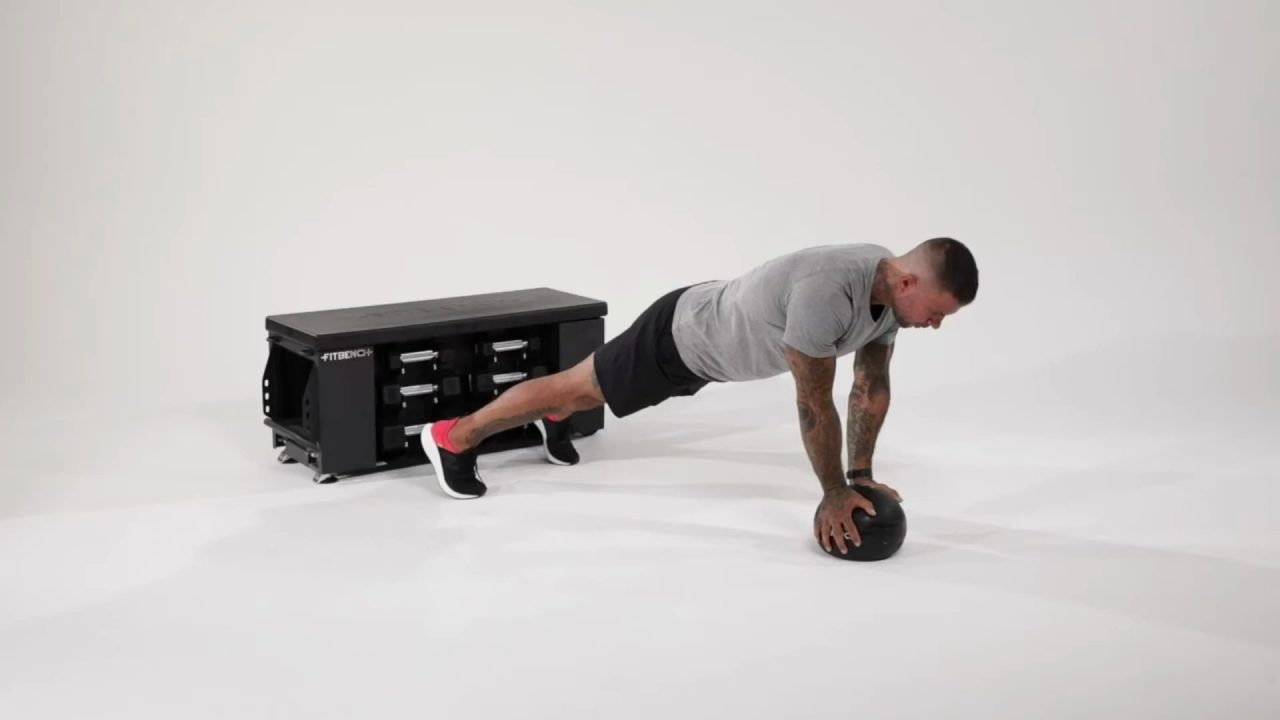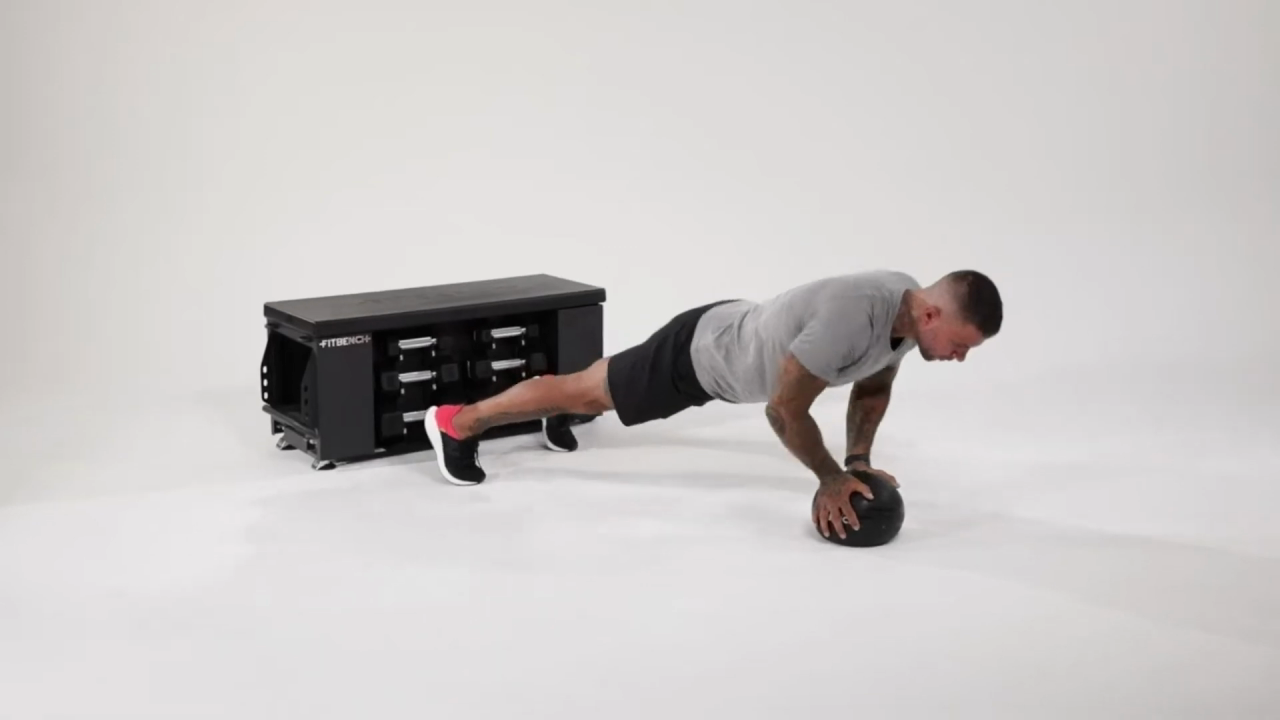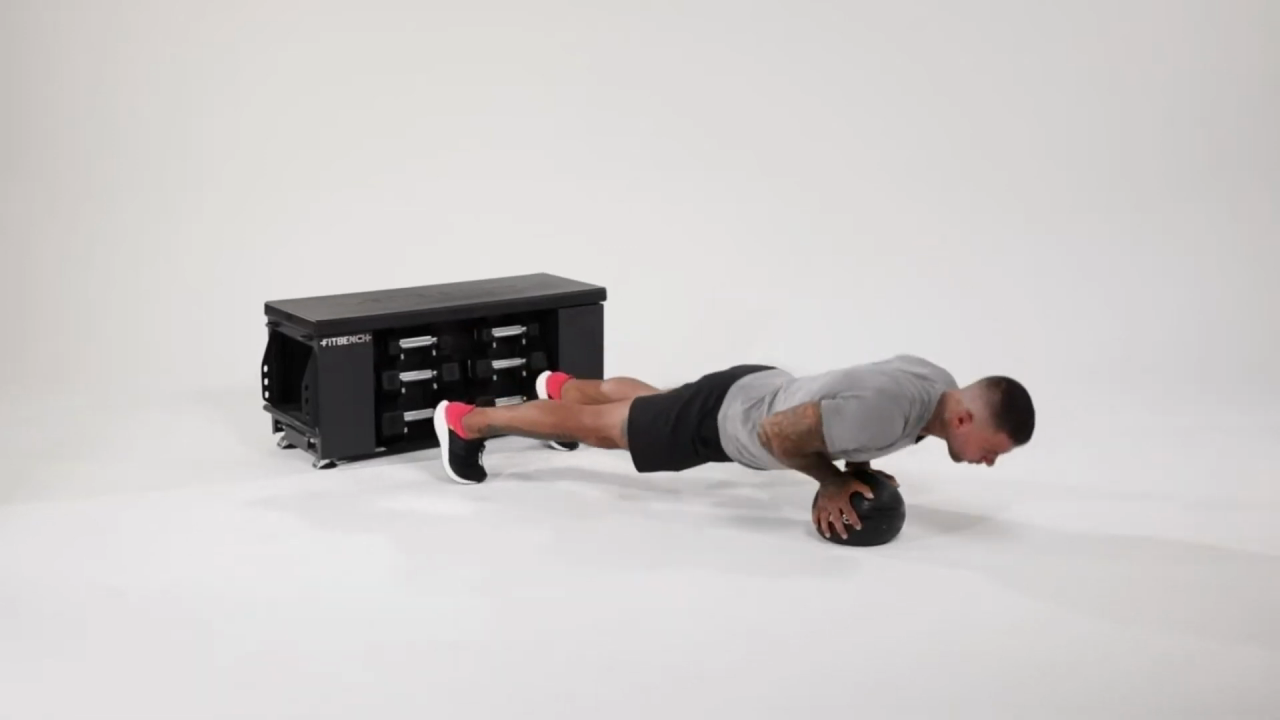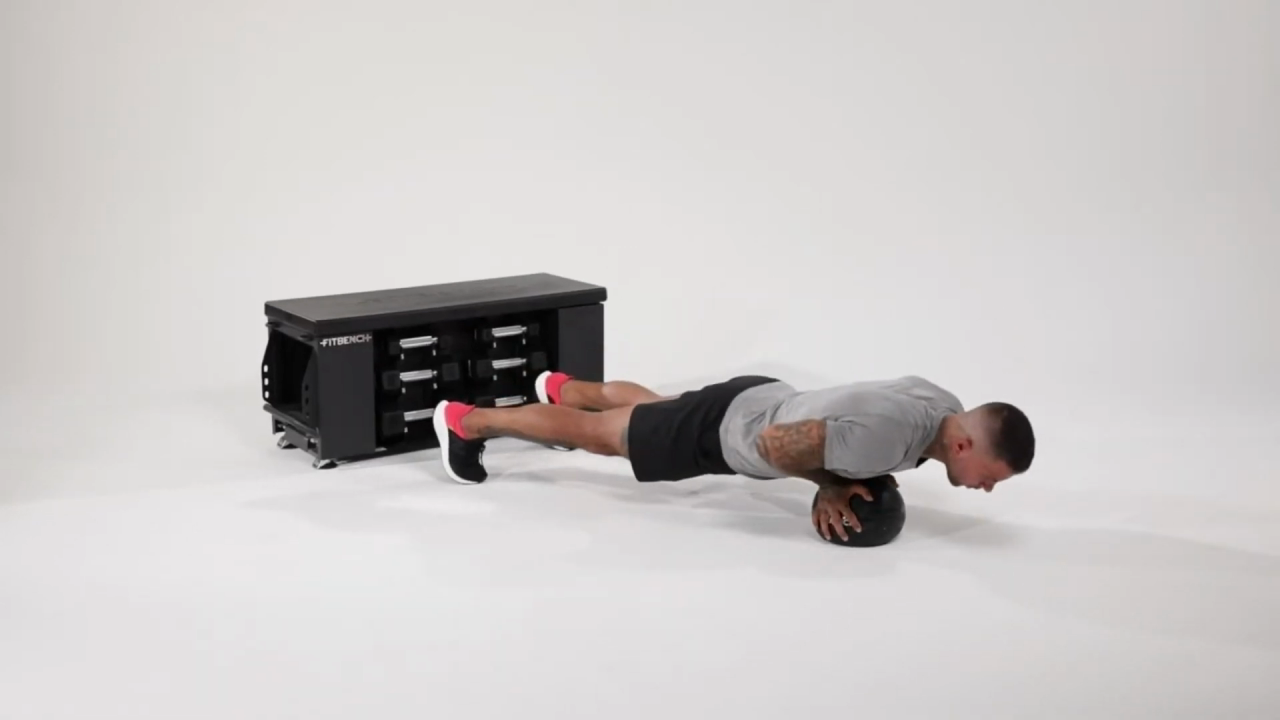
dt=0.5s
person 1, frame 1
left shoulder: (888, 288)
right shoulder: (828, 293)
left elbow: (872, 385)
right elbow: (814, 406)
left wrist: (861, 475)
right wrist: (835, 496)
left hip: (711, 342)
right hip: (681, 335)
left knee: (597, 387)
right knee: (581, 386)
left ankle: (554, 419)
right ankle: (453, 438)
person 1, frame 2
left shoulder: (907, 310)
right shoulder: (850, 321)
left elbow: (872, 388)
right elbow: (784, 410)
left wrist: (859, 462)
right wrist: (831, 481)
left hip: (725, 347)
right hip: (699, 355)
left knee: (611, 381)
right knee: (589, 393)
left ankle: (553, 414)
right ankle: (456, 423)
person 1, frame 3
left shoulder: (937, 385)
right shoulder: (885, 415)
right elbow: (775, 433)
left wrist: (859, 466)
right wrist: (831, 481)
left hip: (757, 389)
right hip: (723, 420)
left knee: (645, 399)
right knee: (601, 428)
left ankle: (561, 386)
right ankle: (464, 420)
person 1, frame 4
left shoulder: (942, 406)
right shoulder: (886, 437)
right elbow: (776, 445)
left wrist: (852, 470)
right wrist: (831, 484)
left hip: (760, 400)
right hip: (723, 432)
left knee: (644, 406)
right knee: (599, 434)
left ankle: (561, 388)
right ankle: (464, 420)
